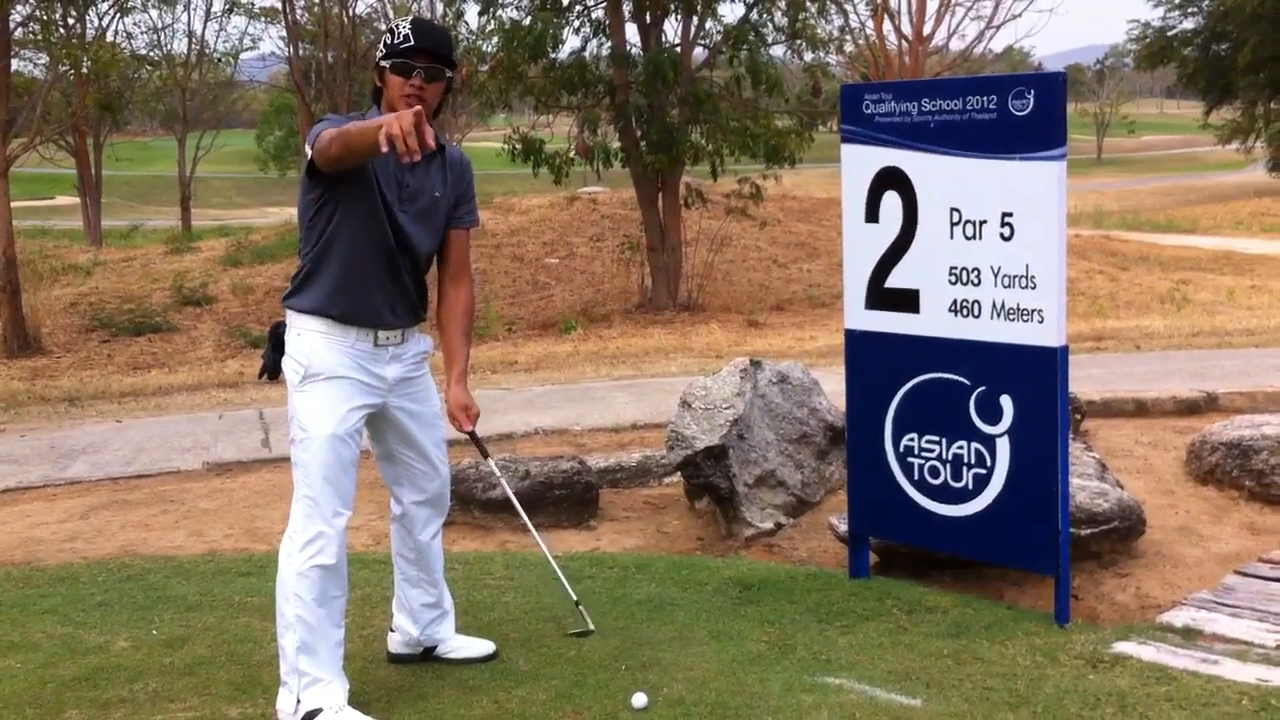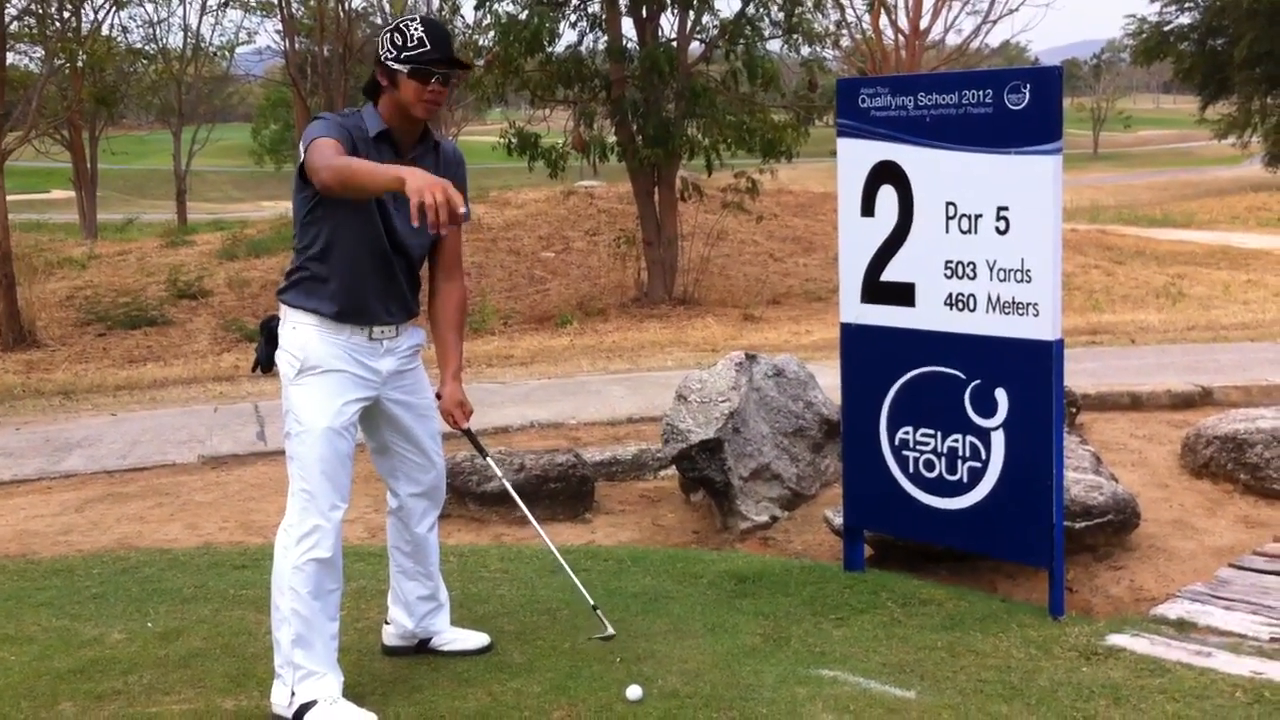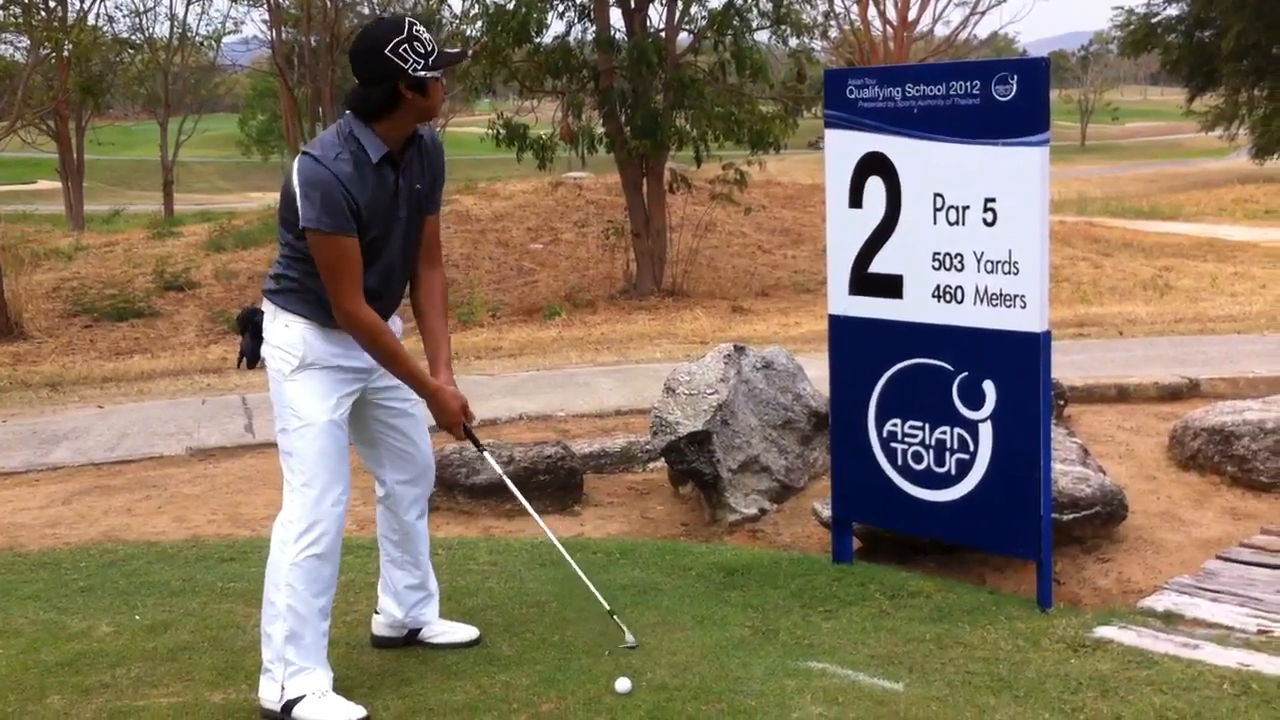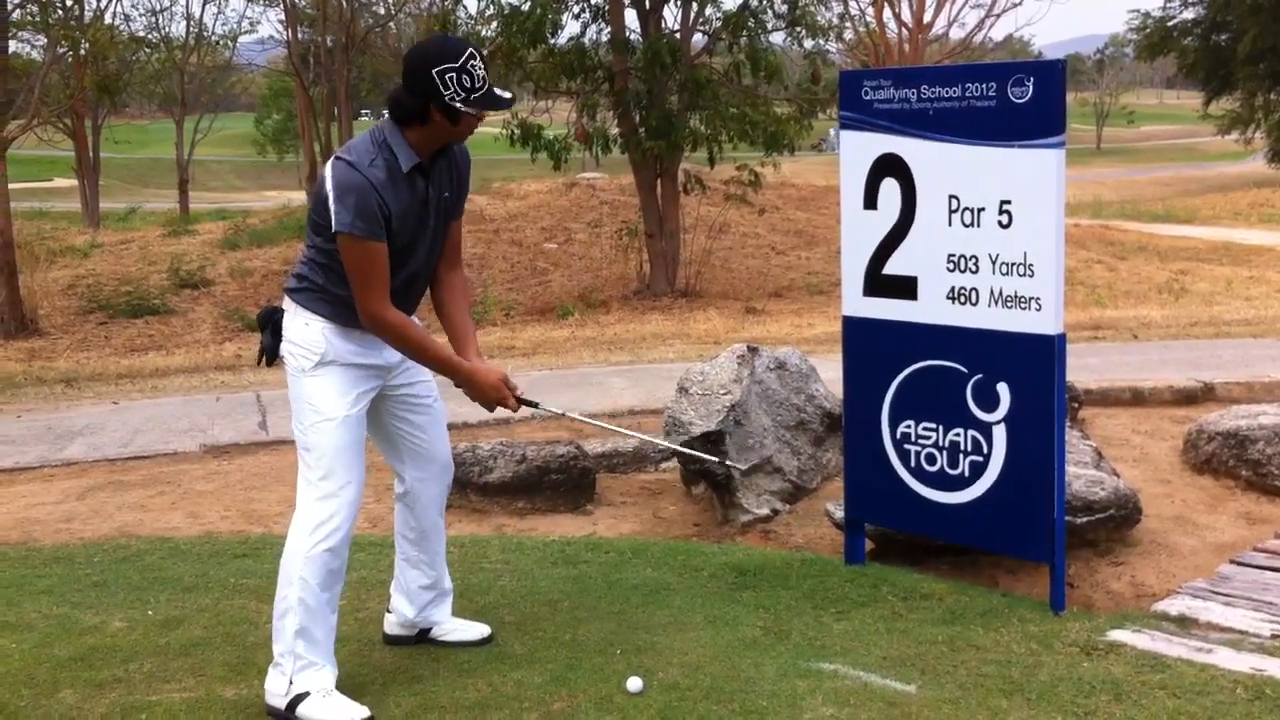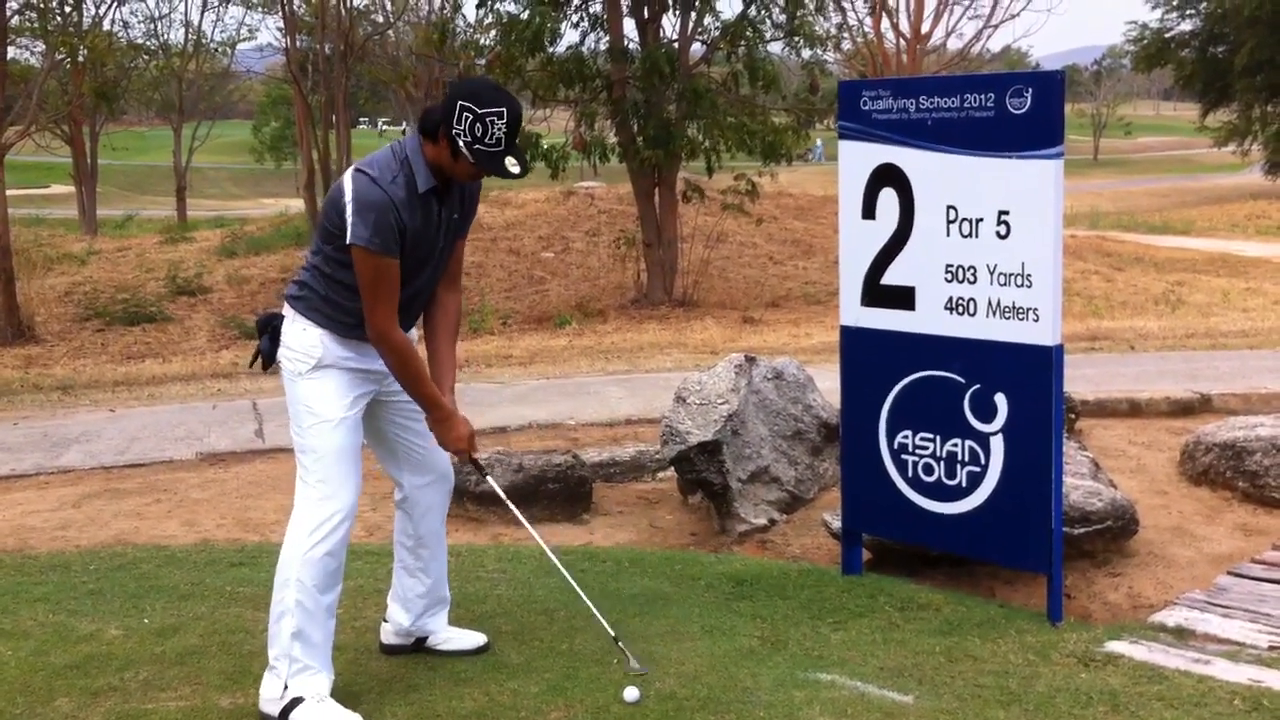
dt=0.5s
person 1, frame 1
left shoulder: (454, 169)
right shoulder: (336, 136)
left elbow: (456, 280)
right elbow: (340, 148)
left wrist: (457, 379)
right wrist: (385, 126)
left hip: (406, 347)
right hip: (330, 349)
left knee: (426, 493)
right knee: (321, 518)
left ankle: (421, 629)
person 1, frame 2
left shoulder: (448, 162)
right shoulder: (332, 132)
left elbow: (448, 273)
right elbow: (332, 172)
left wrist: (452, 376)
right wrist: (408, 177)
left hip: (398, 342)
right hip: (324, 343)
left knee: (421, 485)
right knee: (317, 512)
left ankle: (416, 623)
person 1, frame 3
left shoulder: (426, 151)
right shoulder: (325, 170)
left elbow: (427, 264)
right elbow: (346, 307)
left wrist: (443, 370)
right wrist: (428, 391)
left hip: (377, 333)
right hip: (311, 340)
left knee: (410, 474)
right knee: (317, 506)
left ankle: (406, 613)
person 1, frame 4
left shoulder: (452, 161)
right shoulder: (356, 175)
left elbow: (447, 269)
right elbow: (375, 309)
left wrist: (473, 358)
right wrist: (467, 376)
left hip: (394, 339)
right hip: (328, 340)
left knee: (429, 471)
right knee: (333, 500)
left ankle: (418, 612)
person 1, frame 5
left shoulder: (461, 184)
right shoulder: (375, 190)
left elbow: (446, 290)
right elbow: (382, 325)
left wrist: (446, 393)
right wrist: (441, 414)
left hip: (387, 346)
right hip: (325, 347)
left knee: (429, 477)
right knee: (329, 504)
left ankle: (414, 621)
